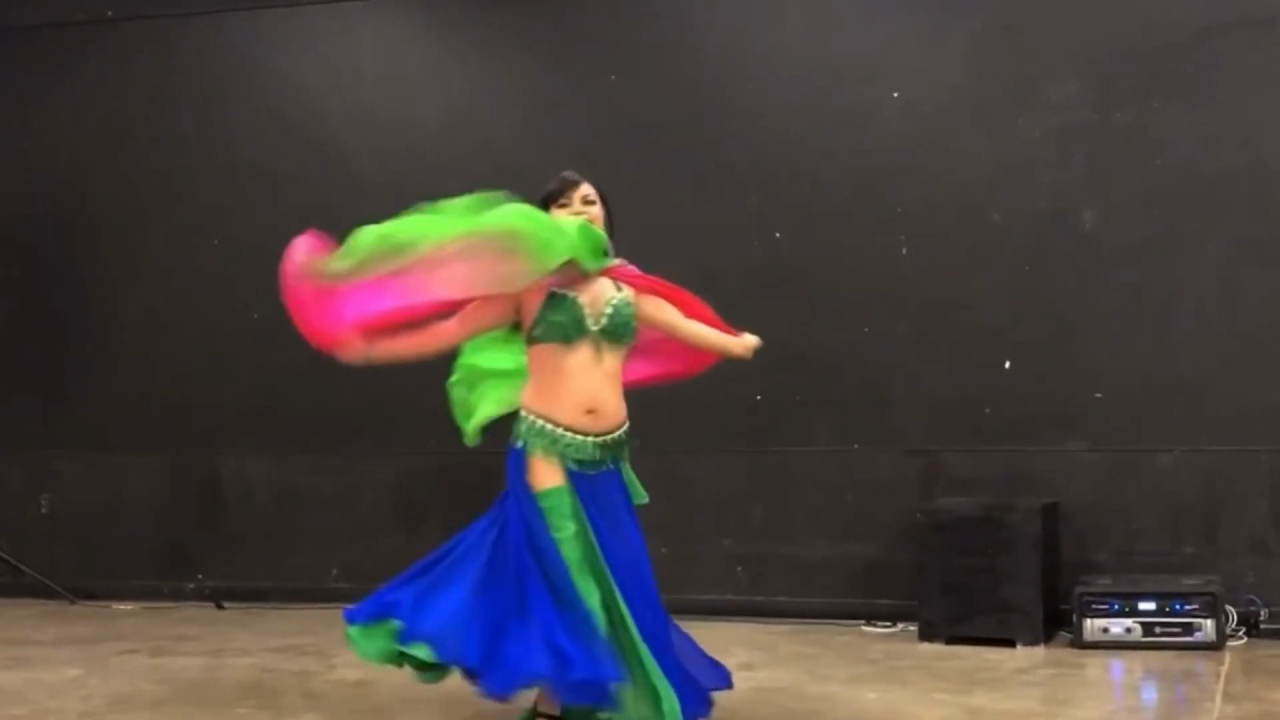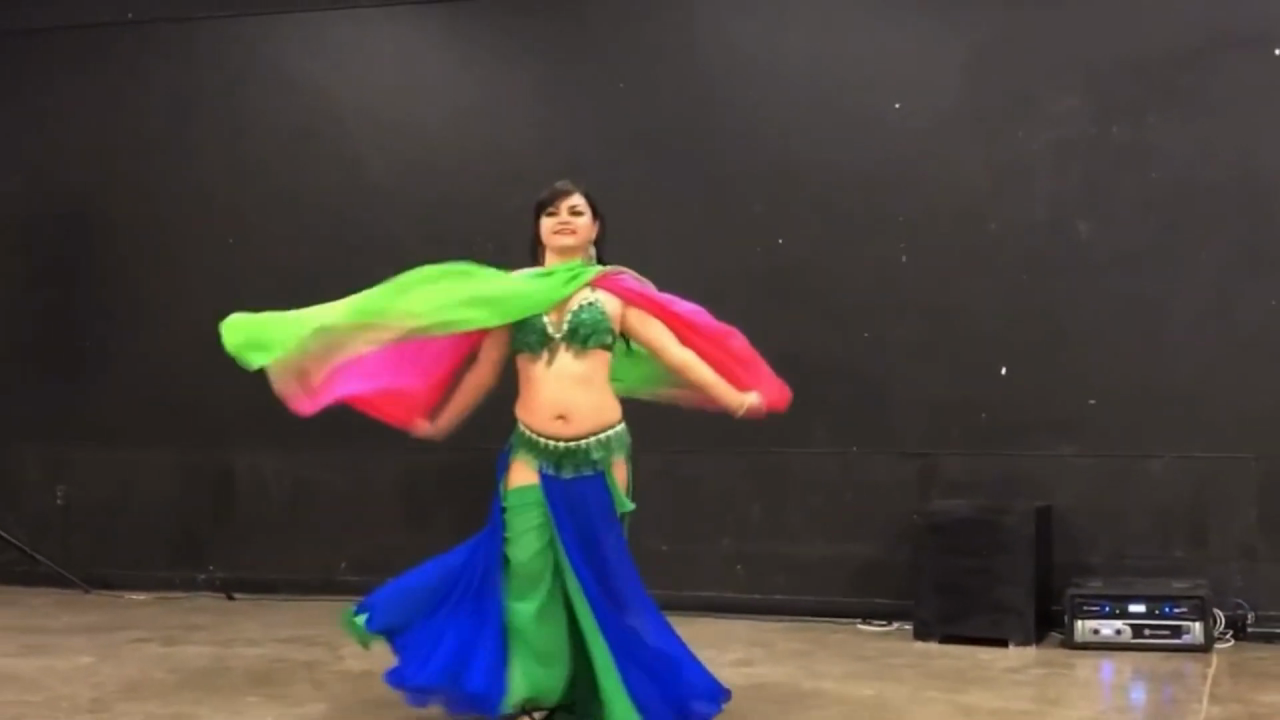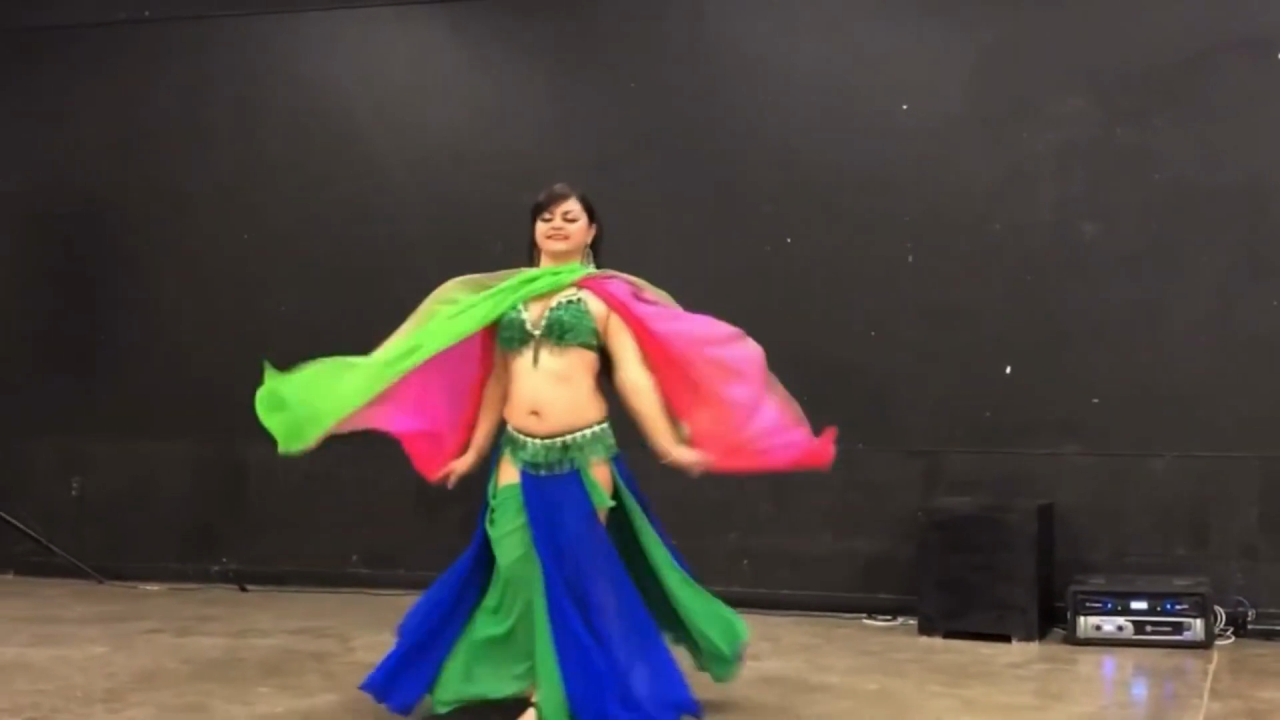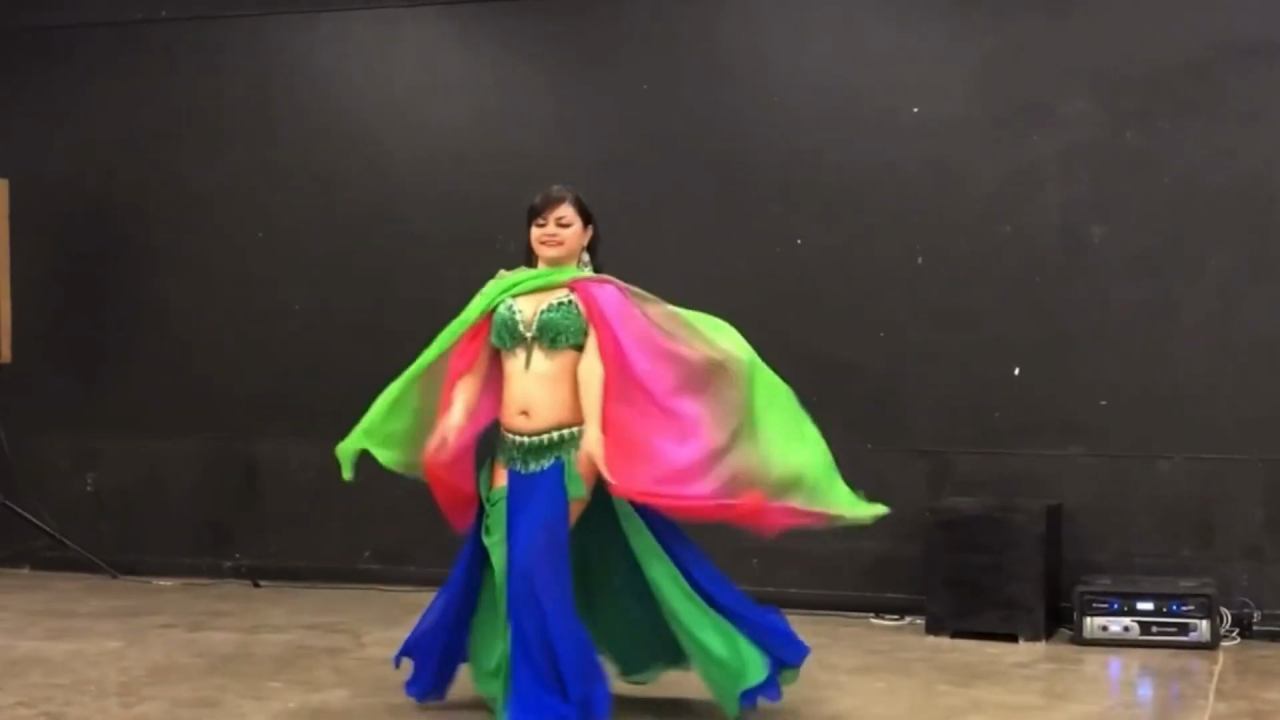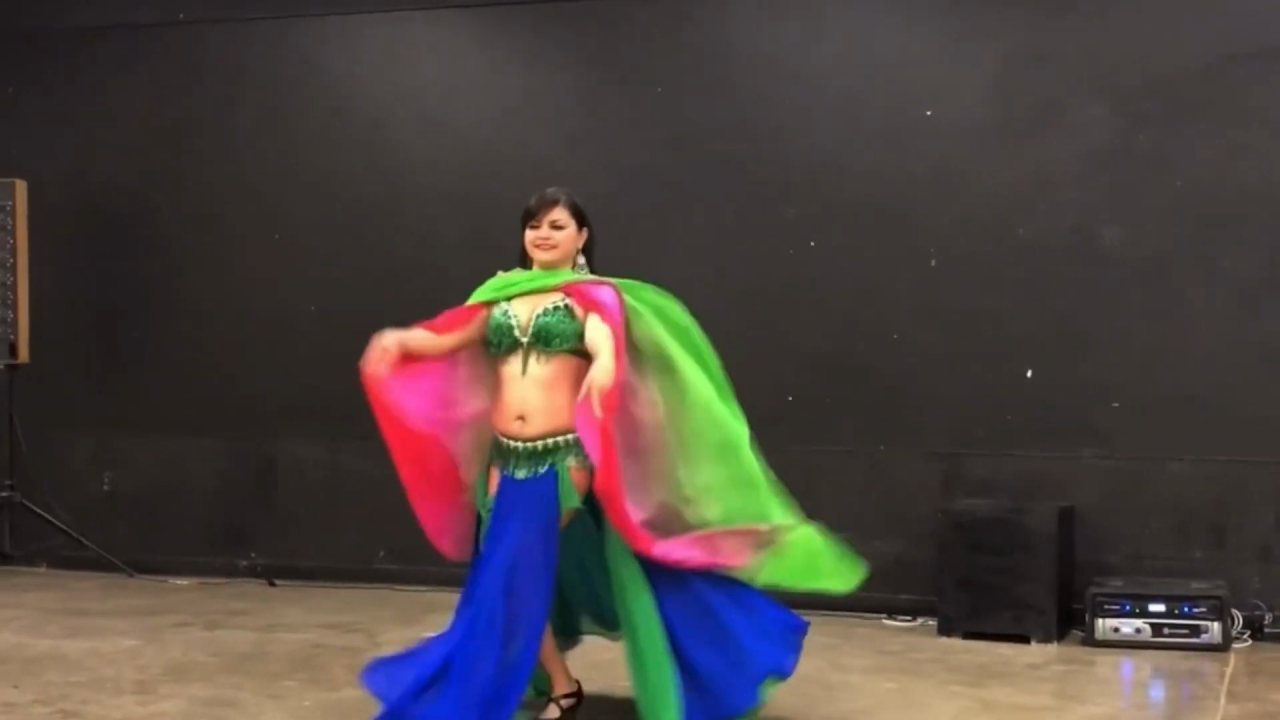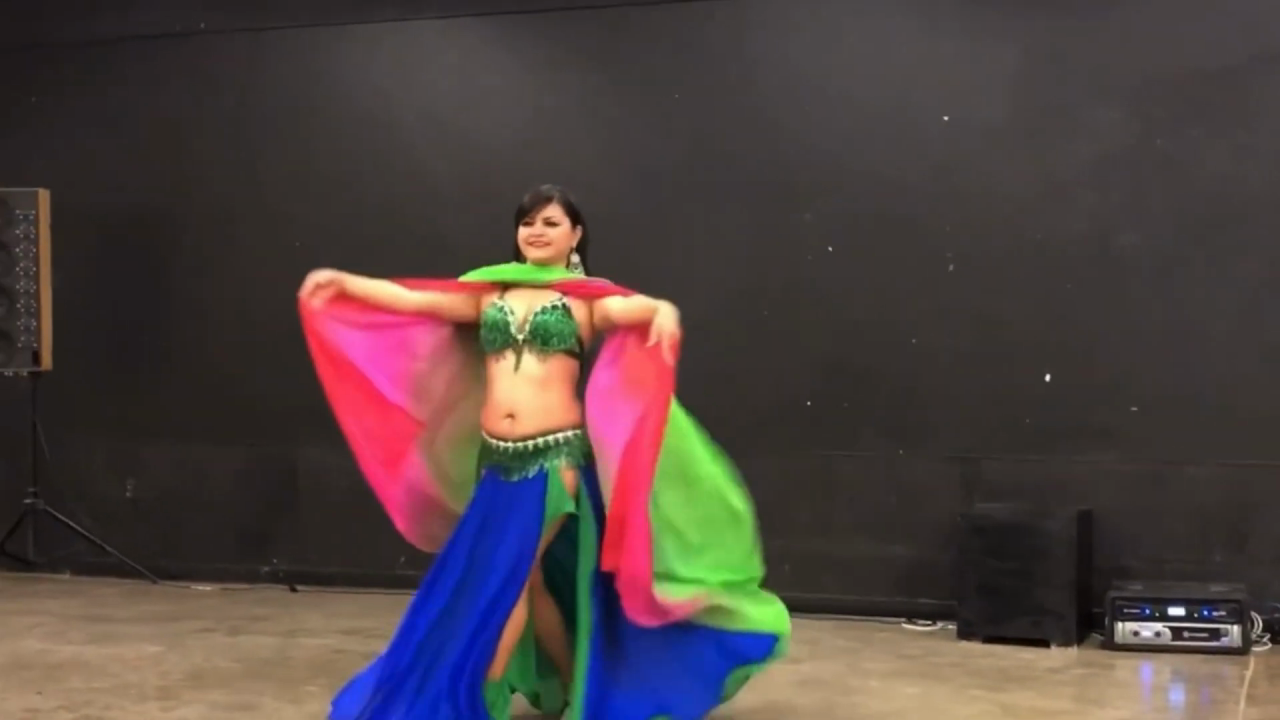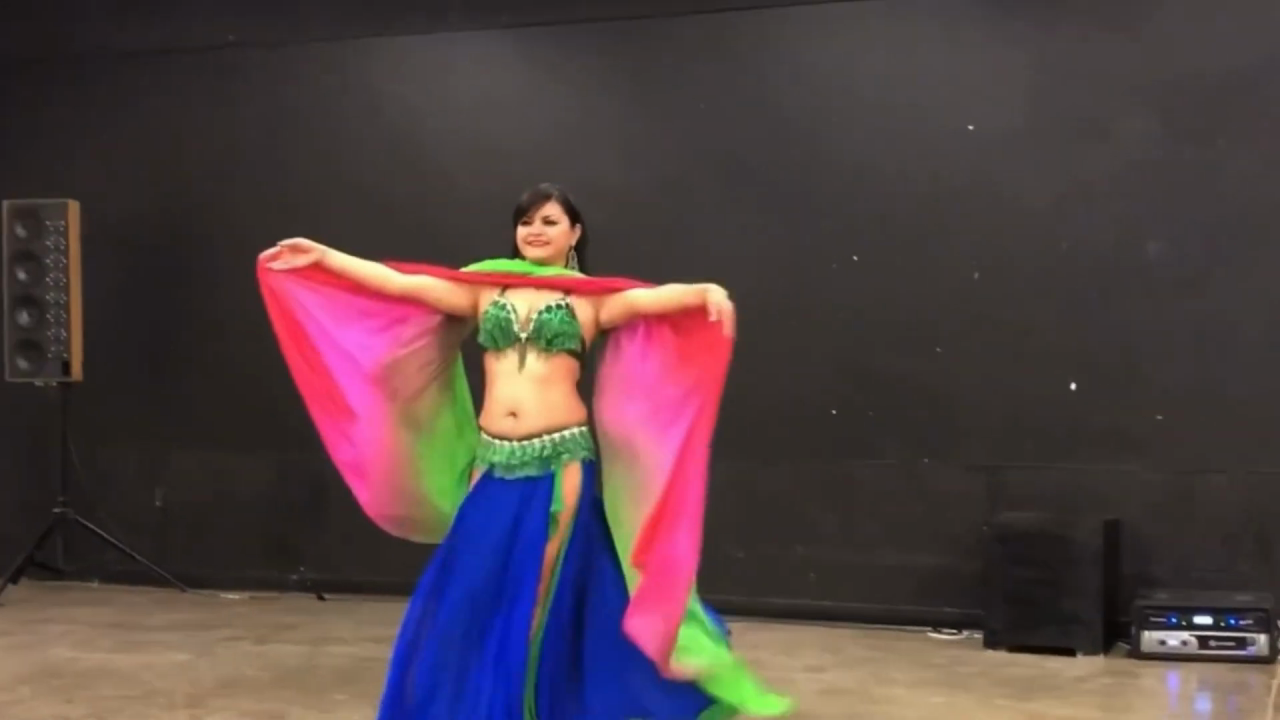
dt=0.2s
person 1, frame 1
left shoulder: (624, 285)
right shoulder: (531, 282)
left elbow: (685, 326)
right elbow: (463, 328)
left wrist: (734, 345)
right wrist: (382, 347)
left hip: (607, 453)
right hip: (545, 447)
left knee: (613, 574)
right knee: (561, 573)
person 1, frame 2
left shoulder: (616, 293)
right shoulder: (515, 293)
left elbow: (669, 349)
right elbow: (486, 370)
left wrist: (735, 399)
right wrist: (439, 423)
left hip: (601, 453)
right hip: (531, 454)
left knee: (601, 575)
right knee: (527, 570)
person 1, frame 3
left shoulder: (604, 295)
right shoulder: (502, 294)
left elbow: (633, 372)
right elbow: (496, 377)
left wrist: (670, 442)
right wrist: (472, 449)
left hip: (580, 451)
right hip: (518, 454)
left knee: (584, 573)
right knee: (515, 570)
person 1, frame 4
left shoulder: (596, 296)
right shoulder: (501, 294)
left elbow: (596, 369)
right elbow: (477, 371)
left wrist: (593, 436)
right wrist: (452, 427)
left hip: (567, 451)
right hip: (508, 452)
left knee: (539, 570)
right knee: (512, 572)
person 1, frame 5
left shoulder: (595, 295)
right shoulder: (502, 295)
left elbow: (603, 335)
right elbow: (445, 337)
left wrist: (603, 364)
right wrist: (397, 342)
left hip: (563, 454)
right hip: (504, 457)
left knee: (514, 576)
right knee: (502, 576)
person 1, frame 6
left shoulder: (588, 297)
right shoulder: (489, 292)
left elbow: (637, 308)
right elbow: (412, 299)
left wrist: (663, 312)
right wrist: (344, 282)
left hip: (558, 454)
right hip: (497, 458)
left knee: (510, 578)
right knee: (531, 579)
person 1, frame 7
left shoulder: (592, 298)
right shoulder: (483, 289)
left elbow: (656, 298)
right elbow: (399, 284)
left wrist: (706, 295)
right wrist: (323, 257)
left hip: (561, 454)
right hip: (492, 457)
left knee: (533, 585)
right knee: (474, 585)
